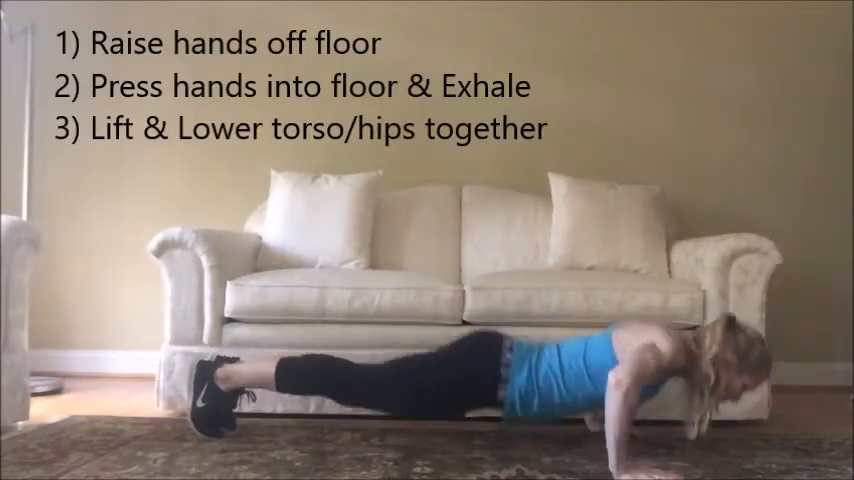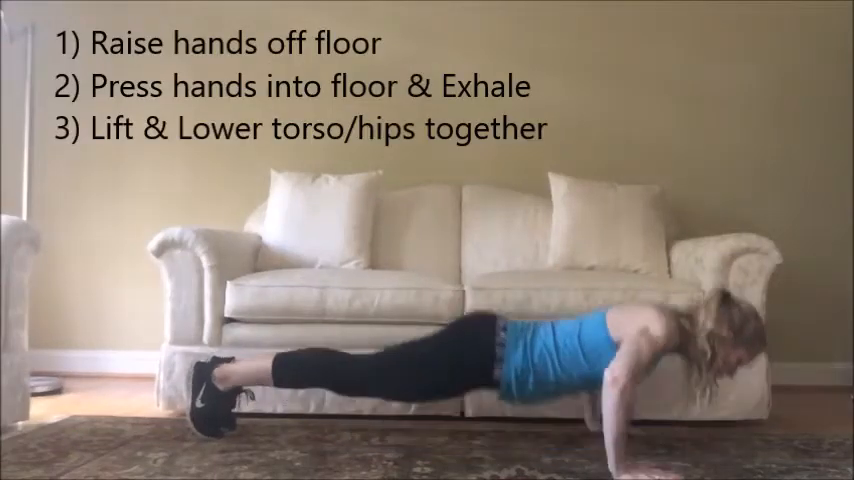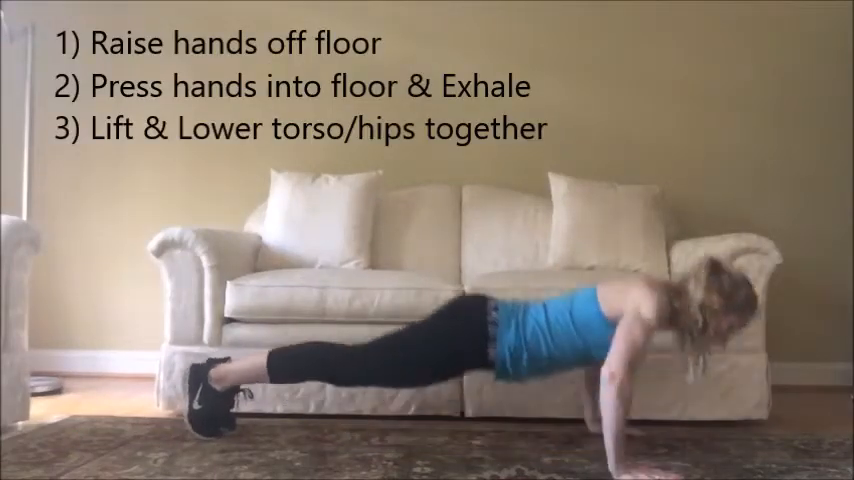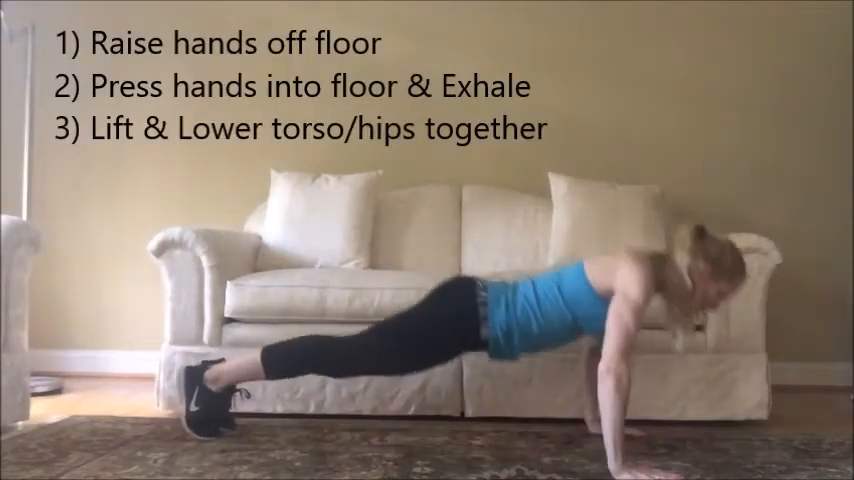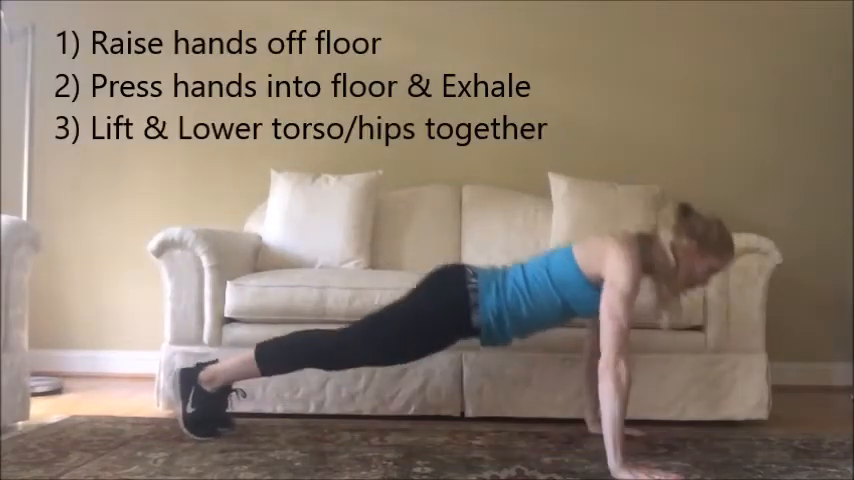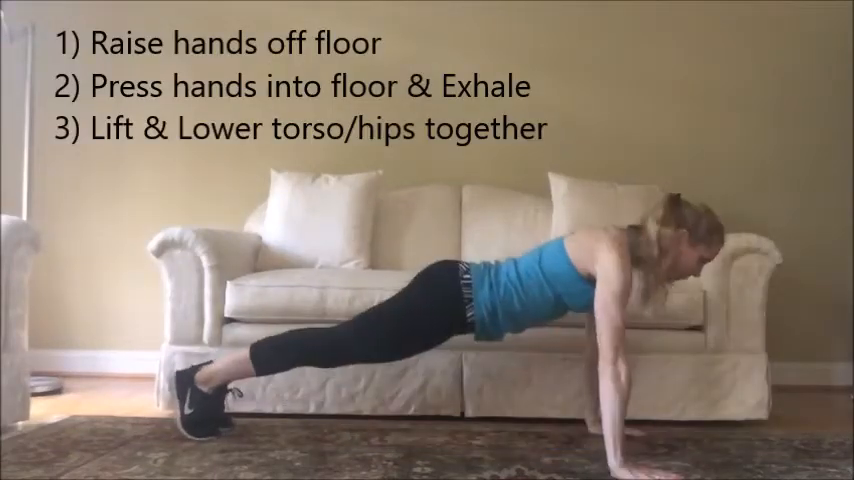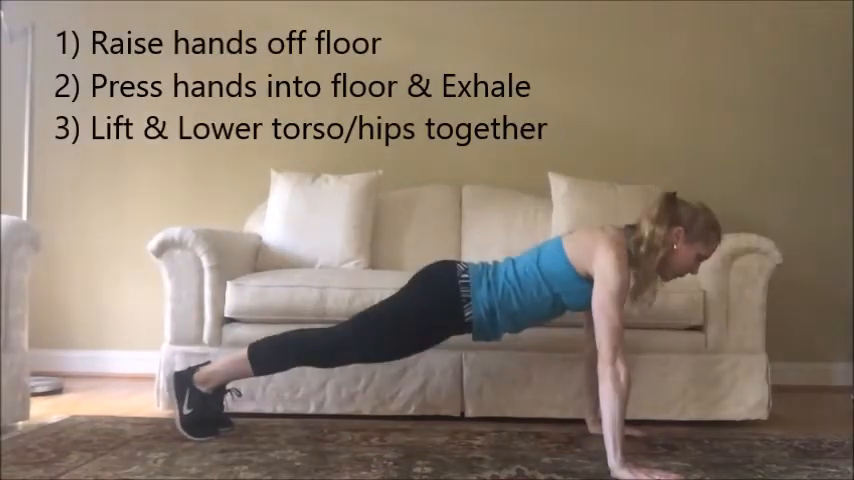
dt=0.1s
person 1, frame 1
left shoulder: (666, 343)
right shoulder: (671, 349)
right elbow: (621, 383)
left wrist: (597, 415)
left hip: (500, 365)
right hip: (493, 371)
left knee: (360, 381)
right knee: (358, 384)
left ankle: (230, 371)
right ankle: (226, 375)
person 1, frame 2
left shoulder: (659, 320)
right shoulder: (664, 327)
right elbow: (615, 382)
left wrist: (596, 420)
left hip: (495, 346)
right hip: (487, 353)
left knee: (358, 371)
right knee: (355, 374)
left ankle: (226, 370)
right ankle: (221, 379)
person 1, frame 3
left shoulder: (652, 297)
right shoulder: (654, 303)
left elbow: (596, 354)
right elbow: (615, 374)
left wrist: (595, 418)
left hip: (489, 329)
right hip: (481, 333)
left knee: (352, 362)
right knee: (350, 365)
left ankle: (221, 374)
right ankle: (219, 378)
person 1, frame 4
left shoulder: (637, 271)
right shoulder: (639, 278)
left elbow: (597, 349)
right elbow: (610, 369)
left wrist: (595, 419)
left hip: (477, 310)
right hip: (469, 315)
left knee: (349, 355)
right knee: (349, 356)
left ankle: (218, 377)
right ankle: (213, 379)
person 1, frame 5
left shoulder: (628, 255)
right shoulder: (627, 262)
left elbow: (598, 346)
right elbow: (610, 364)
left wrist: (598, 421)
left hip: (469, 297)
right hip: (461, 302)
left knee: (343, 347)
right knee: (343, 348)
left ankle: (214, 379)
right ankle: (208, 378)
person 1, frame 6
left shoulder: (619, 247)
right shoulder: (616, 256)
left elbow: (596, 346)
right elbow: (612, 363)
left wrist: (596, 419)
left hip: (461, 294)
right hip: (454, 297)
left knee: (339, 346)
right knee: (338, 345)
left ankle: (209, 379)
right ankle: (204, 378)
person 1, frame 7
left shoulder: (616, 248)
right shoulder: (613, 255)
left elbow: (595, 348)
right elbow: (611, 364)
left wrist: (597, 420)
left hip: (460, 294)
right hip: (453, 297)
left knee: (337, 346)
right knee: (336, 346)
left ankle: (209, 382)
right ankle: (203, 379)
